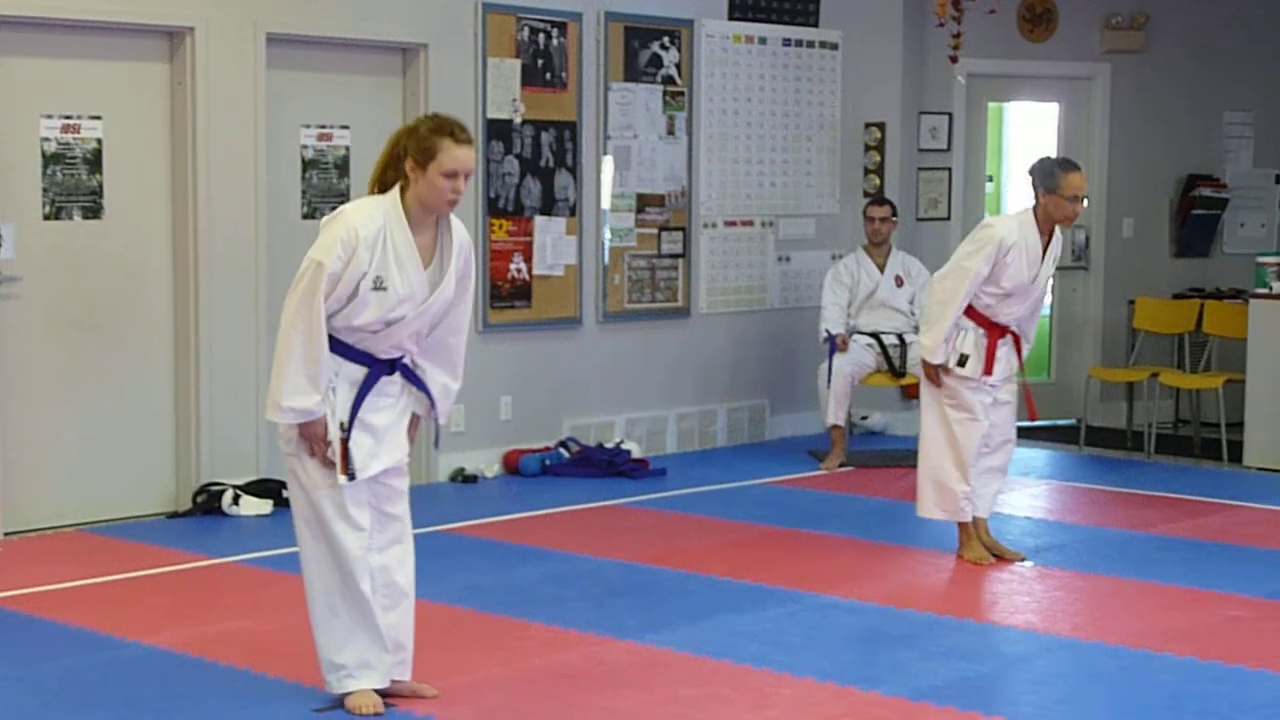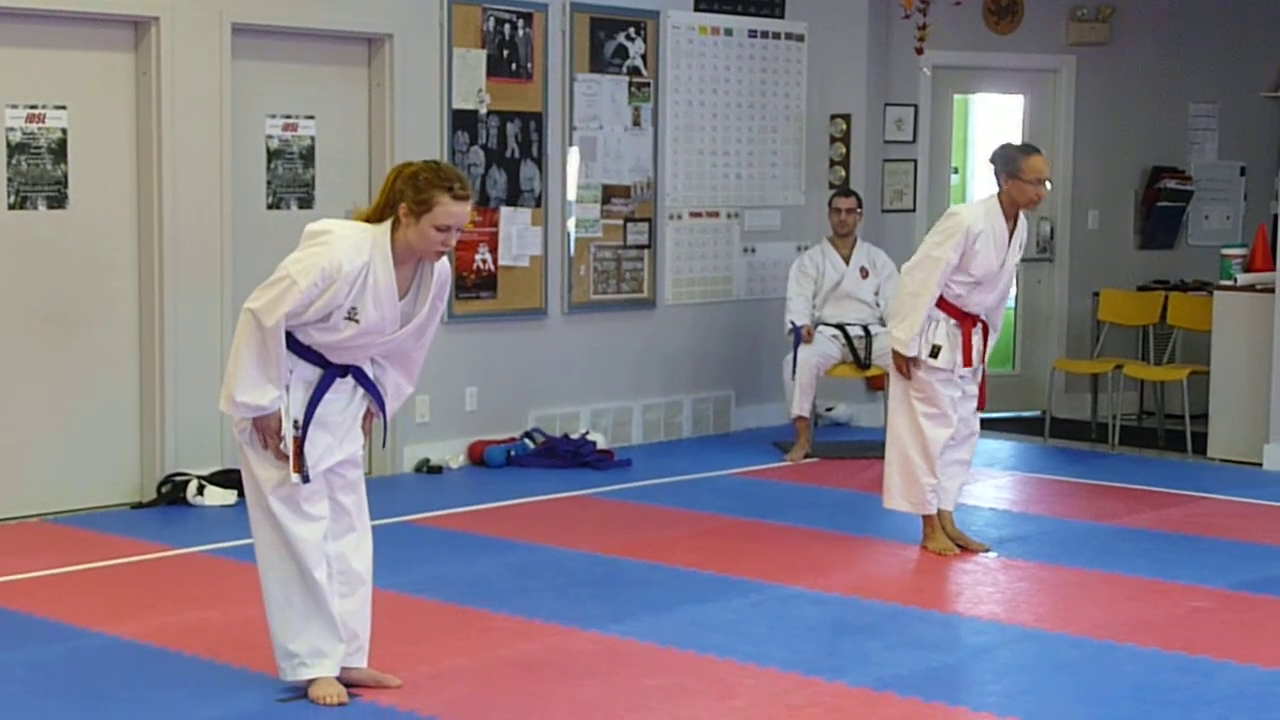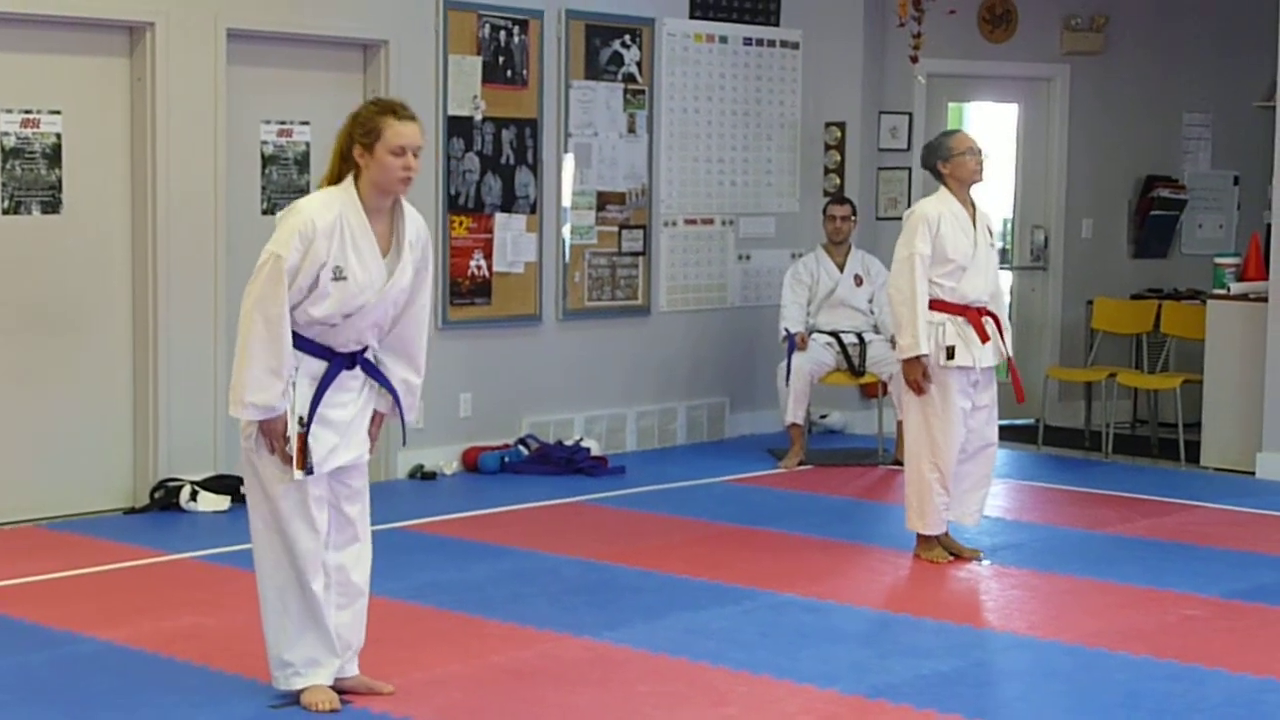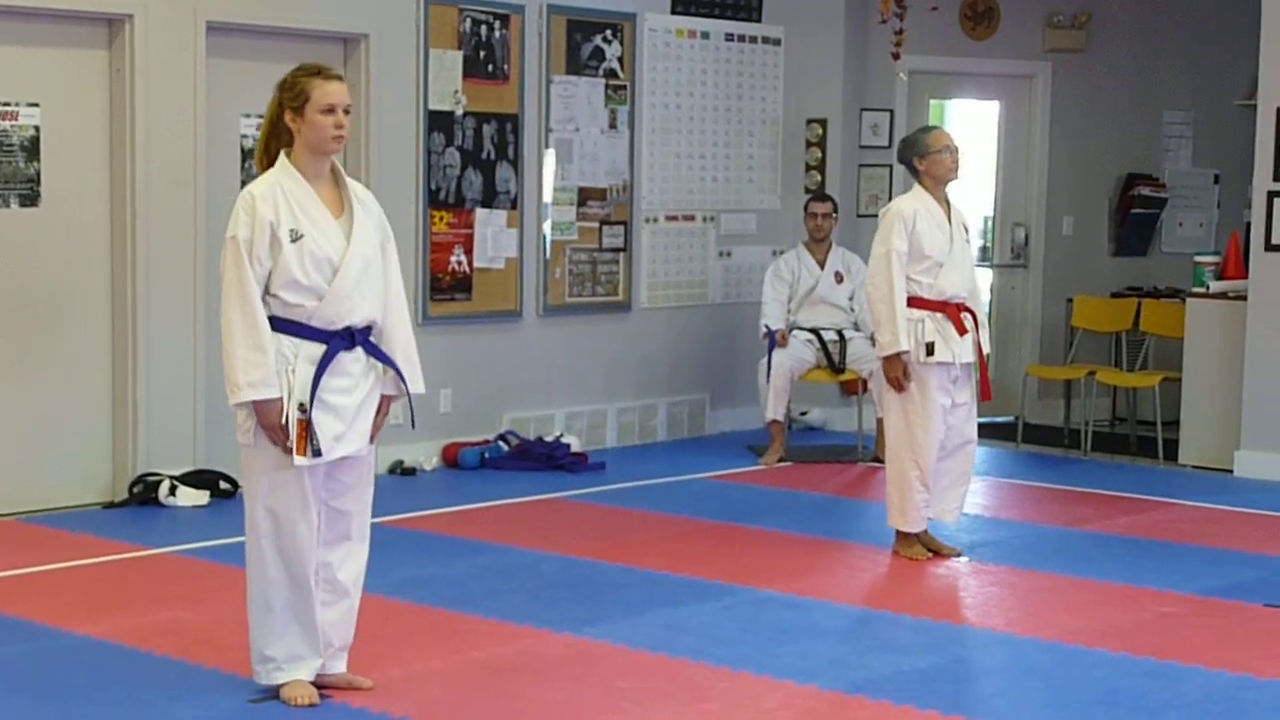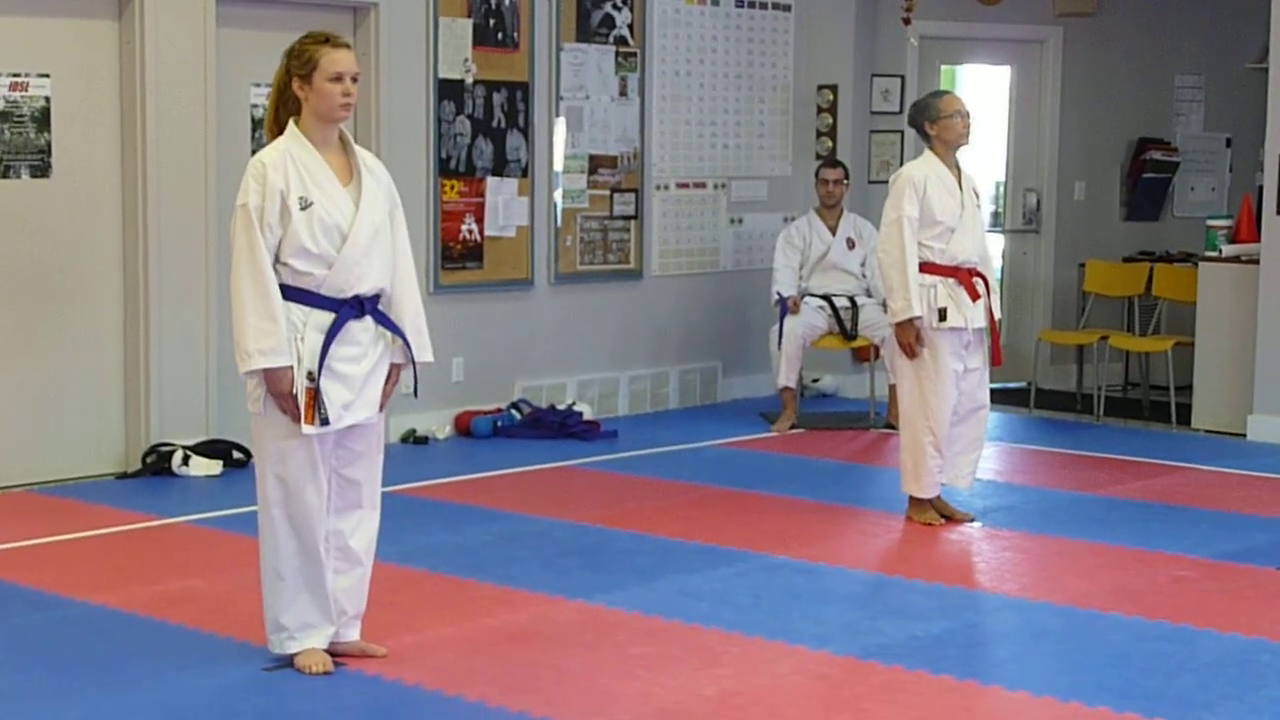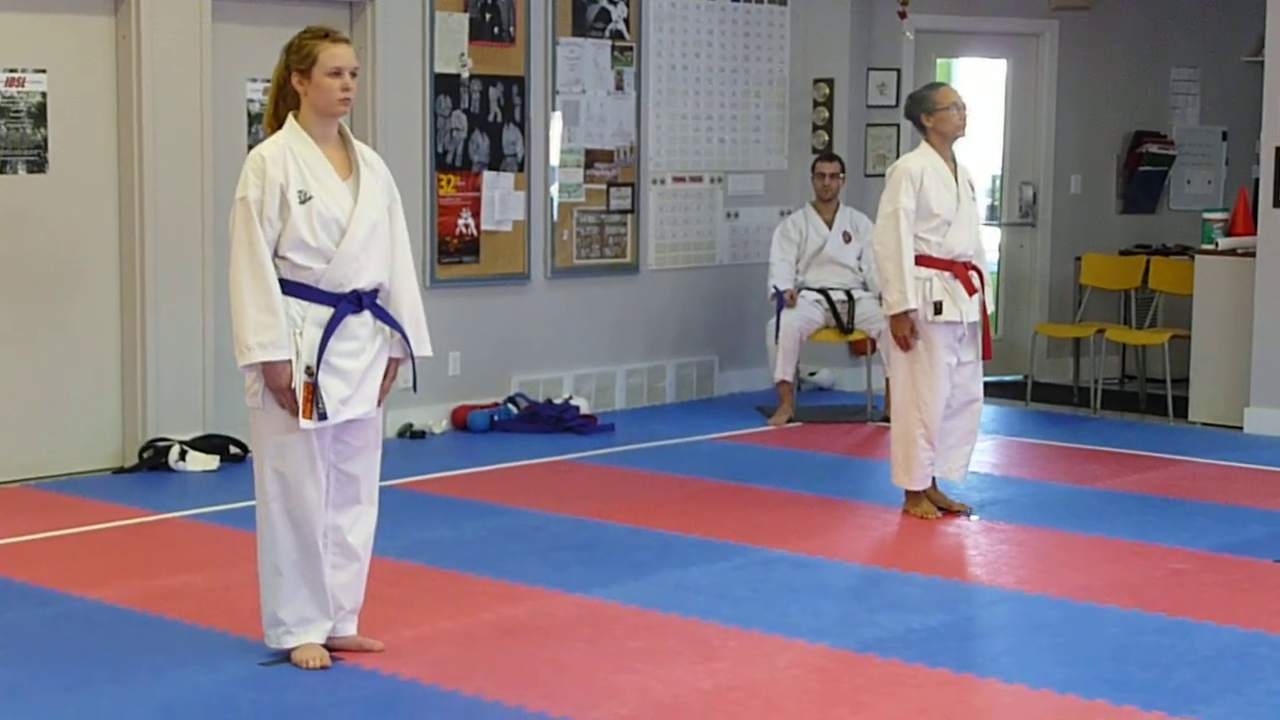
dt=0.5s
person 1, frame 1
left shoulder: (457, 242)
right shoulder: (358, 227)
left elbow: (443, 335)
right elbow: (304, 315)
left wrist: (421, 406)
right wrist: (308, 409)
left hip: (386, 396)
right hip: (329, 394)
left knee: (391, 532)
right knee: (343, 532)
left ankle: (387, 666)
person 1, frame 2
left shoulder: (436, 274)
right shoulder: (342, 254)
right elbow: (262, 316)
left wrist: (372, 406)
right wrist: (263, 404)
left hip: (338, 392)
right hip: (283, 387)
left knee: (348, 523)
right knee: (299, 526)
left ankle: (345, 656)
right ankle: (314, 663)
person 1, frame 3
left shoulder: (412, 230)
right shoulder: (312, 220)
left elbow: (407, 325)
right elbow: (266, 312)
left wrist: (386, 401)
right wrist: (267, 405)
left hip: (348, 389)
right hip: (293, 389)
left knee: (348, 533)
right knee: (297, 533)
left ankle: (338, 663)
right ankle: (305, 670)
person 1, frame 4
left shoulder: (363, 202)
right shoulder: (262, 200)
left elbow: (387, 295)
right elbow: (243, 302)
left wrist: (386, 382)
right wrist: (262, 393)
left hip: (352, 378)
right hip: (290, 376)
left knee: (343, 526)
right knee: (288, 525)
left ankle: (326, 657)
right ankle: (286, 663)
person 1, frame 5
left shoulder: (371, 170)
right shoulder: (272, 168)
left elbow: (396, 263)
right elbow: (254, 271)
left wrist: (397, 351)
right wrist: (272, 361)
left hip: (362, 346)
right hip: (299, 344)
left knee: (355, 493)
right knee: (299, 493)
left ankle: (340, 624)
right ankle: (300, 632)
person 1, frame 6
left shoulder: (370, 165)
right shoulder: (270, 162)
left elbow: (394, 256)
right elbow: (253, 264)
left wrist: (395, 344)
right wrist: (271, 356)
left hip: (359, 341)
right hip: (299, 339)
left knee: (352, 487)
right knee: (296, 488)
left ankle: (337, 619)
right ankle: (297, 627)
person 2, frame 1
left shoulder: (1054, 241)
right shoulder: (1001, 234)
right elbow: (950, 288)
left wrist: (1017, 351)
right wrist: (933, 351)
left hip: (999, 350)
right hip: (962, 345)
left knee: (997, 439)
right knee: (962, 438)
left ankle: (982, 531)
right ankle: (967, 537)
person 2, frame 2
left shoulder: (1019, 226)
right shoulder: (966, 220)
right elbow: (920, 279)
left wrist: (983, 342)
right wrist: (904, 343)
left hip: (966, 338)
right hip: (931, 336)
left knee: (962, 432)
right knee: (928, 429)
left ankle: (946, 521)
right ankle: (931, 528)
person 2, frame 3
left shoulder: (982, 218)
right shoulder: (926, 214)
right elbow: (905, 284)
left wrist: (1000, 340)
right wrist: (912, 351)
left hip: (979, 340)
right hip: (942, 340)
left knee: (978, 440)
right knee: (938, 440)
left ankle: (945, 532)
right ankle: (926, 538)
person 2, frame 4
left shoulder: (956, 215)
right shoulder: (902, 211)
right elbow: (884, 283)
left wrist: (977, 339)
right wrist: (892, 349)
left hip: (957, 337)
right hip: (921, 336)
left knee: (957, 437)
right knee: (917, 437)
left ankle: (924, 527)
right ankle: (906, 533)
person 2, frame 5
left shoulder: (967, 180)
right shoulder: (912, 177)
right elbow: (895, 249)
left wrist: (988, 305)
right wrist: (904, 315)
left hip: (969, 303)
right hip: (932, 302)
left knee: (970, 403)
right knee: (930, 403)
left ankle: (937, 493)
right ankle: (919, 498)
person 2, frame 6
left shoulder: (962, 172)
right shoulder: (910, 169)
right elbow: (891, 241)
left wrist: (980, 297)
right wrist: (900, 307)
left hip: (962, 295)
right hip: (928, 295)
left knee: (964, 395)
right knee: (924, 396)
left ankle: (934, 485)
right ankle: (915, 492)
person 3, frame 1
left shoulder: (912, 267)
right shoulder: (845, 268)
right elbow: (833, 308)
right wrist: (837, 333)
left hip: (905, 342)
right hip: (863, 342)
right knee: (835, 368)
right ankle: (838, 448)
person 3, frame 2
left shoulder: (877, 258)
right shoulder: (810, 260)
left elbow: (892, 300)
right elbow: (798, 299)
right wrist: (802, 325)
left hip: (871, 333)
right hip: (828, 334)
right knee: (800, 360)
right ankle: (803, 439)
person 3, frame 3
left shoulder: (871, 266)
right shoulder: (804, 267)
left elbow: (885, 309)
right elbow: (792, 306)
right wrist: (797, 332)
left hip: (865, 340)
right hip: (823, 341)
right knee: (794, 367)
left ankle: (904, 447)
right ankle: (797, 446)
person 3, frame 4
left shoulder: (852, 263)
right shoulder: (785, 264)
left elbow: (865, 306)
right elbow: (773, 303)
right wrist: (777, 329)
left hip: (846, 338)
right hip: (803, 338)
right knee: (775, 364)
left ankle: (883, 443)
right ankle: (777, 443)
person 3, frame 5
left shoulder: (863, 229)
right shoulder: (797, 230)
left elbow: (877, 272)
right elbow: (785, 270)
right wrist: (789, 295)
left hip: (857, 304)
right hip: (815, 304)
right knee: (788, 331)
left ankle: (895, 409)
right ankle: (789, 410)
person 3, frame 6
left shoulder: (860, 223)
right shoulder: (793, 224)
left elbow: (873, 265)
right elbow: (781, 264)
right wrist: (785, 289)
left hip: (854, 297)
right hip: (811, 298)
right knee: (783, 325)
left ankle: (893, 402)
right ankle: (786, 403)
